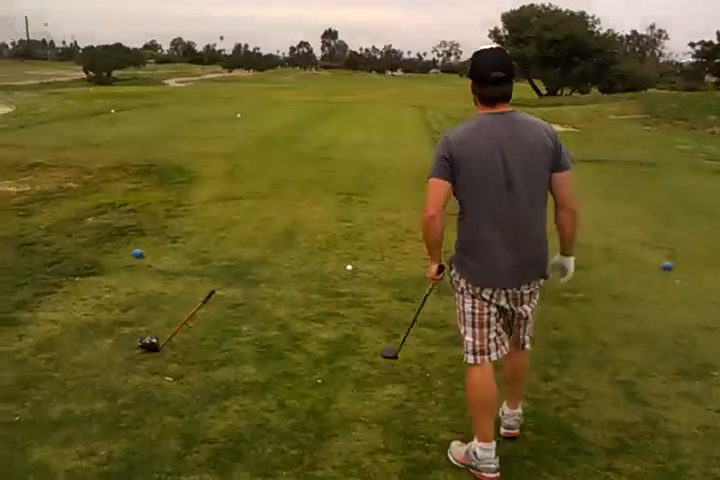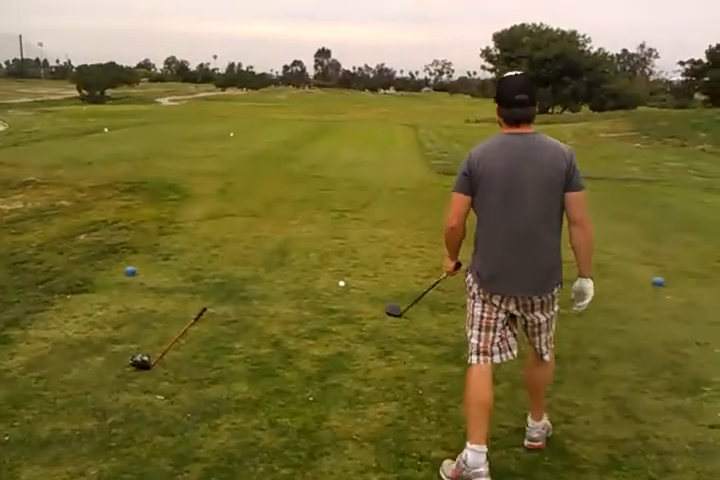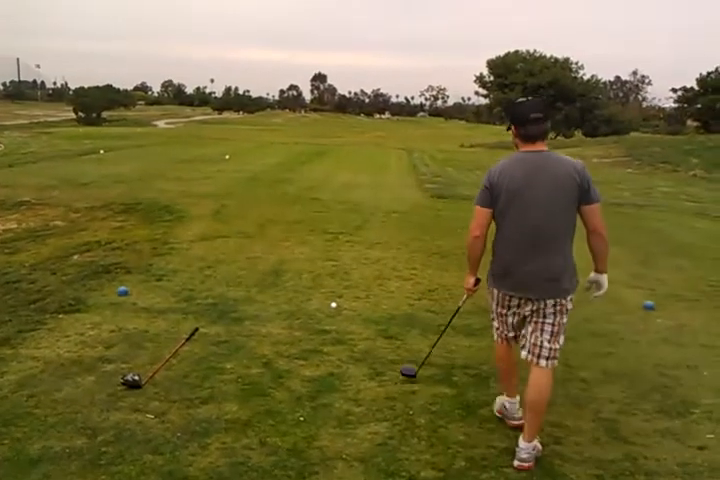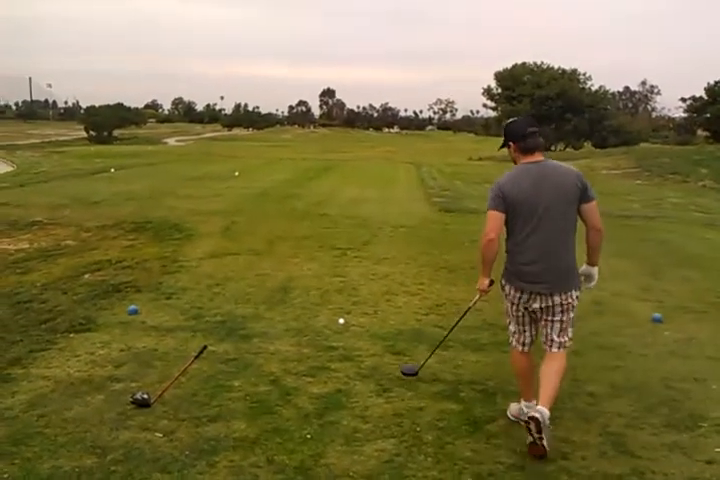
dt=0.4s
person 1, frame 1
left shoulder: (455, 141)
right shoulder: (545, 134)
left elbow: (433, 213)
right elbow: (567, 205)
left wrist: (434, 260)
right wrist: (567, 252)
left hip: (475, 271)
right hip: (529, 268)
left knee: (479, 359)
right knee: (519, 343)
right ankle: (512, 415)
person 1, frame 2
left shoulder: (478, 156)
right shoulder: (562, 155)
left elbow: (454, 223)
right elbow: (580, 222)
left wrist: (452, 258)
right wrist: (585, 276)
left hip: (488, 279)
right hip: (541, 280)
left knee: (481, 363)
right knee: (541, 353)
right ankle: (537, 425)
person 1, frame 3
left shoulder: (497, 173)
right shoulder: (575, 170)
left elbow: (476, 233)
right elbow: (597, 230)
left wrist: (471, 273)
right wrist: (601, 272)
left hip: (506, 282)
right hip: (554, 286)
left knee: (505, 340)
right knee: (541, 363)
left ankle: (511, 406)
right ankle: (526, 447)
person 1, frame 4
left shoulder: (504, 184)
right shoulder: (573, 176)
left elbow: (491, 238)
right elbow: (596, 227)
left wrist: (485, 276)
right wrist: (592, 264)
left hip: (519, 281)
right hip: (562, 282)
left knee: (521, 346)
right knee: (556, 350)
left ankle: (526, 406)
right ankle: (540, 411)
